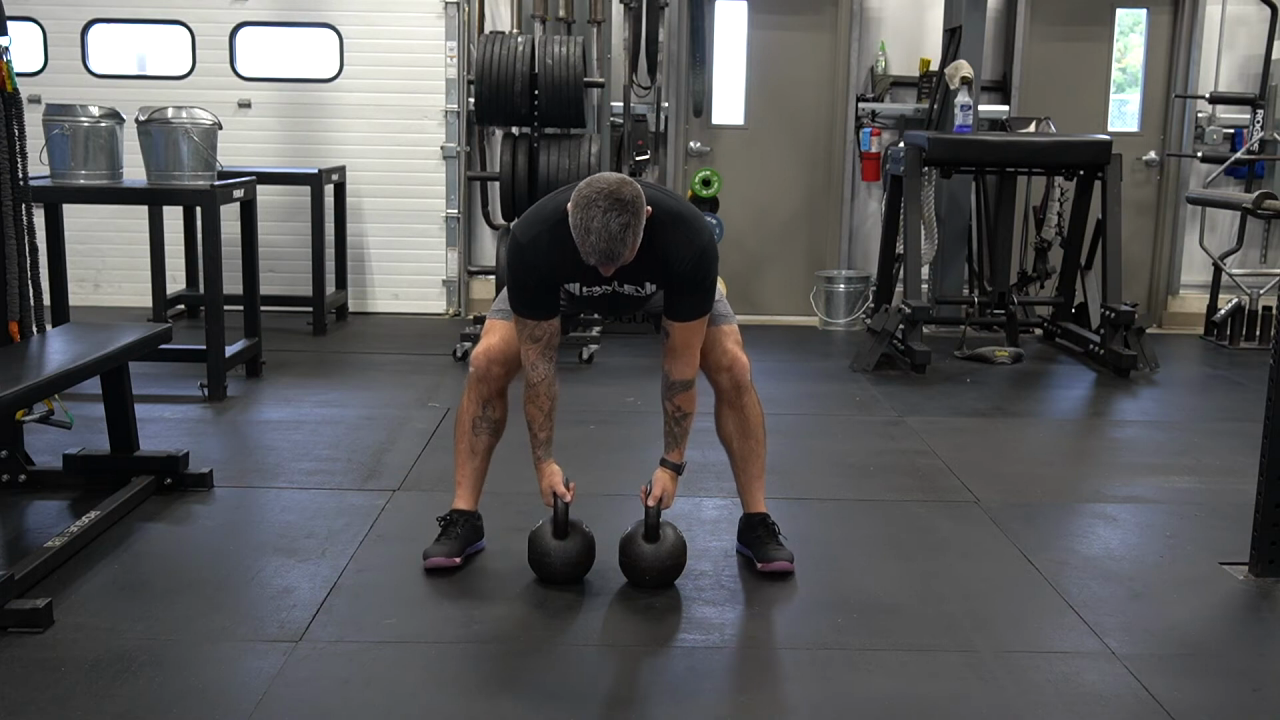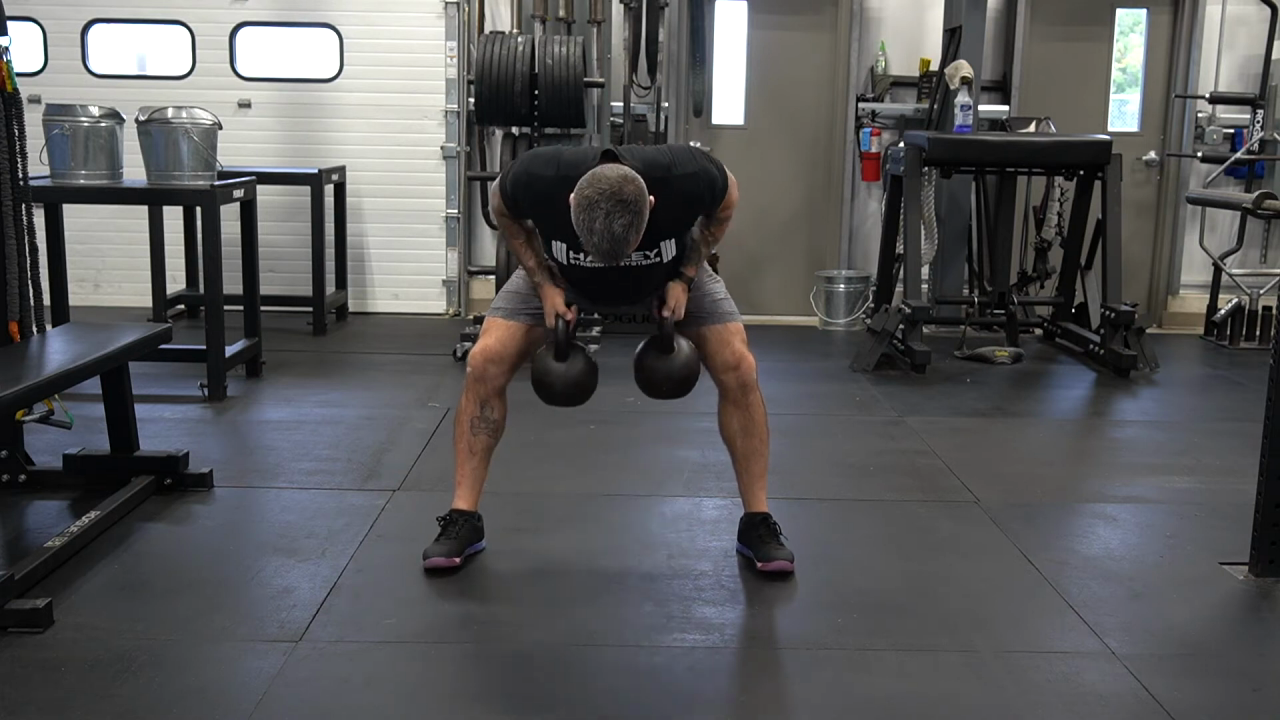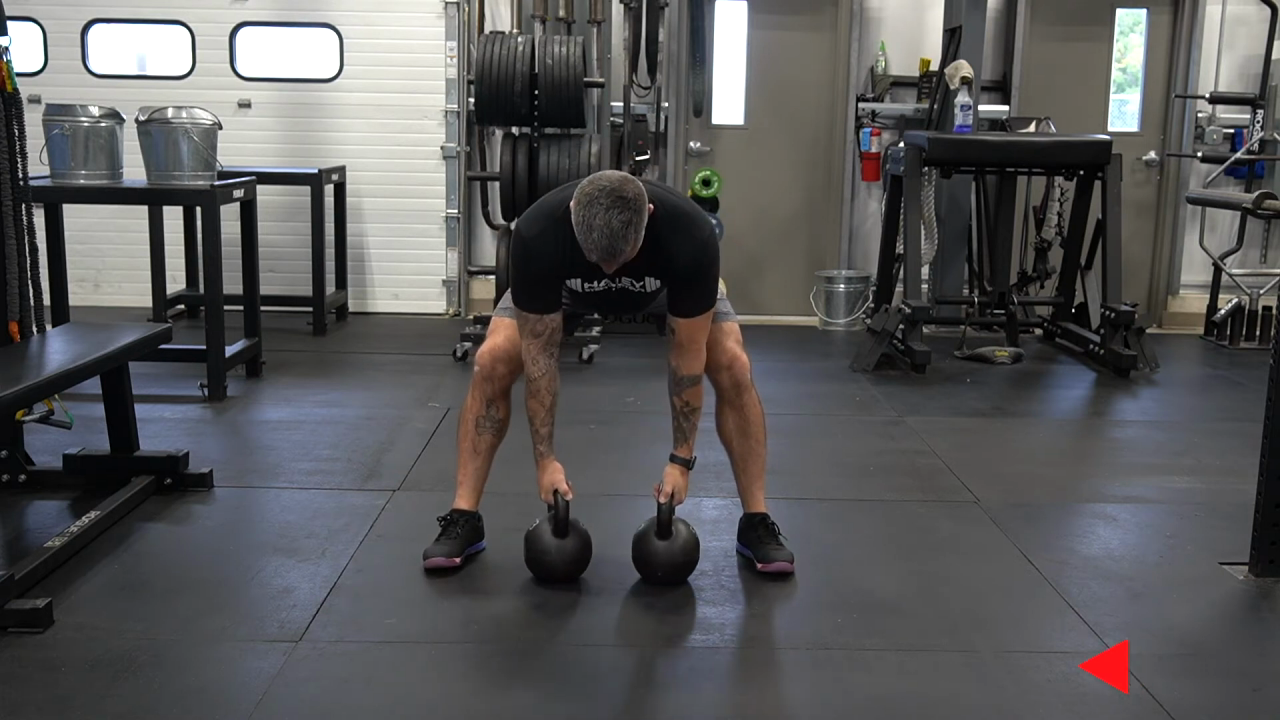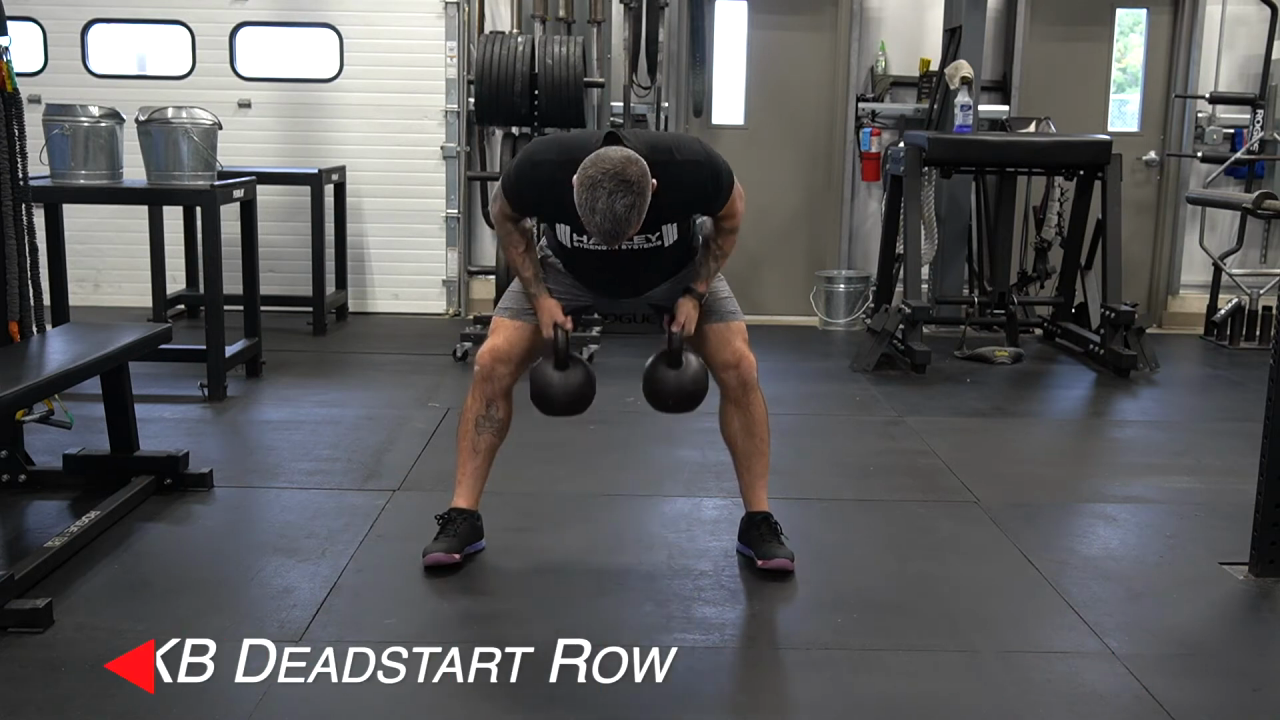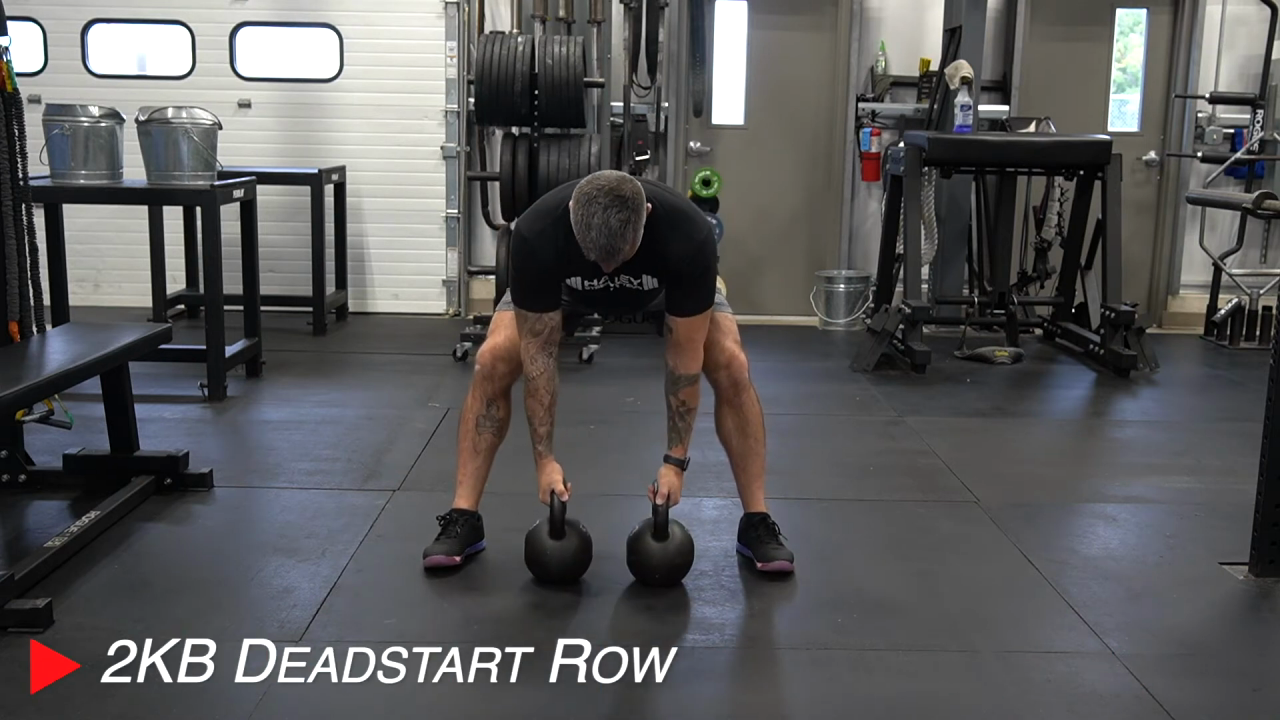
dt=1s
person 1, frame 1
left shoulder: (689, 240)
right shoulder: (533, 240)
left elbow: (681, 359)
right elbow: (538, 358)
left wrist: (672, 462)
right wrist: (543, 459)
left hip: (661, 281)
right hip: (560, 280)
left knee: (732, 369)
right knee: (487, 364)
left ankle: (756, 523)
right ankle: (463, 519)
person 1, frame 2
left shoulder: (687, 177)
right shoulder: (538, 179)
left elbow: (725, 200)
right elbow: (504, 208)
left wrist: (686, 275)
right wrist: (543, 282)
left hip: (668, 275)
left knee: (738, 369)
right knee: (485, 363)
left ankle: (757, 522)
right ankle: (463, 519)
person 1, frame 3
left shoulder: (690, 235)
right shoulder: (537, 234)
left elbow: (688, 352)
right elbow: (539, 353)
left wrist: (681, 459)
right wrist: (545, 458)
left hip: (664, 281)
right hip: (566, 282)
left knee: (733, 368)
right knee: (492, 363)
left ankle: (757, 523)
right ankle: (463, 519)
person 1, frame 4
left shoulder: (693, 167)
right shoulder: (540, 166)
left elbow: (731, 215)
right elbow: (505, 215)
left wrist: (696, 293)
right wrist: (538, 295)
left hip: (672, 268)
right hip: (567, 267)
left knee: (739, 368)
right knee: (493, 363)
left ankle: (758, 522)
right ankle: (462, 517)
person 1, frame 5
left shoulder: (688, 236)
right shoulder: (536, 235)
left elbow: (685, 353)
right elbow: (538, 351)
left wrist: (675, 460)
right wrist: (544, 458)
left hip: (661, 281)
right hip: (567, 282)
left knee: (731, 366)
right knee: (493, 361)
left ankle: (757, 523)
right ankle: (462, 519)
